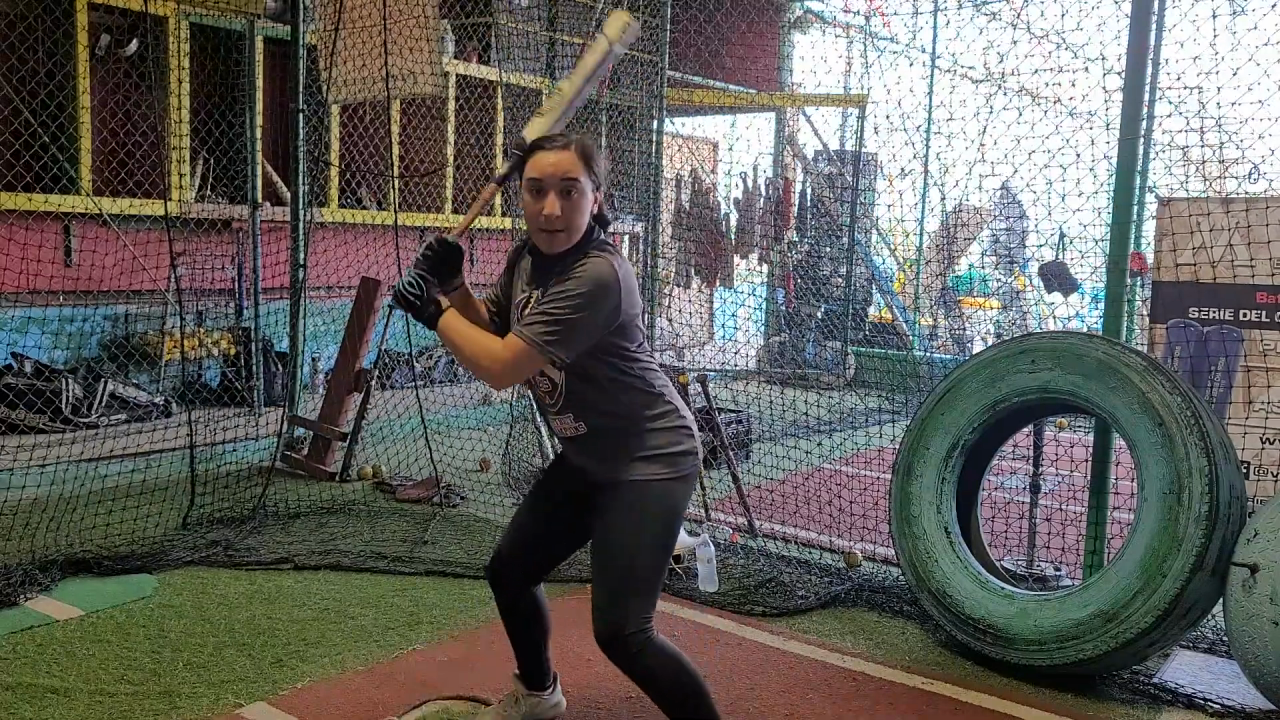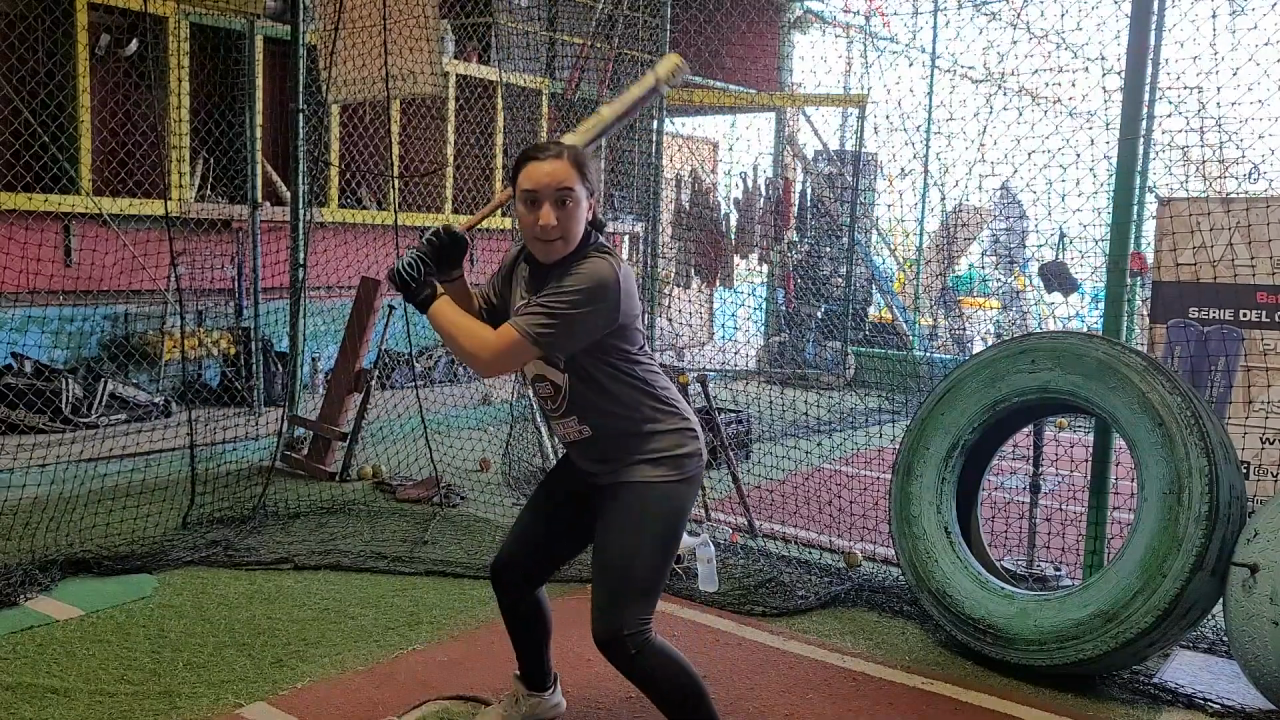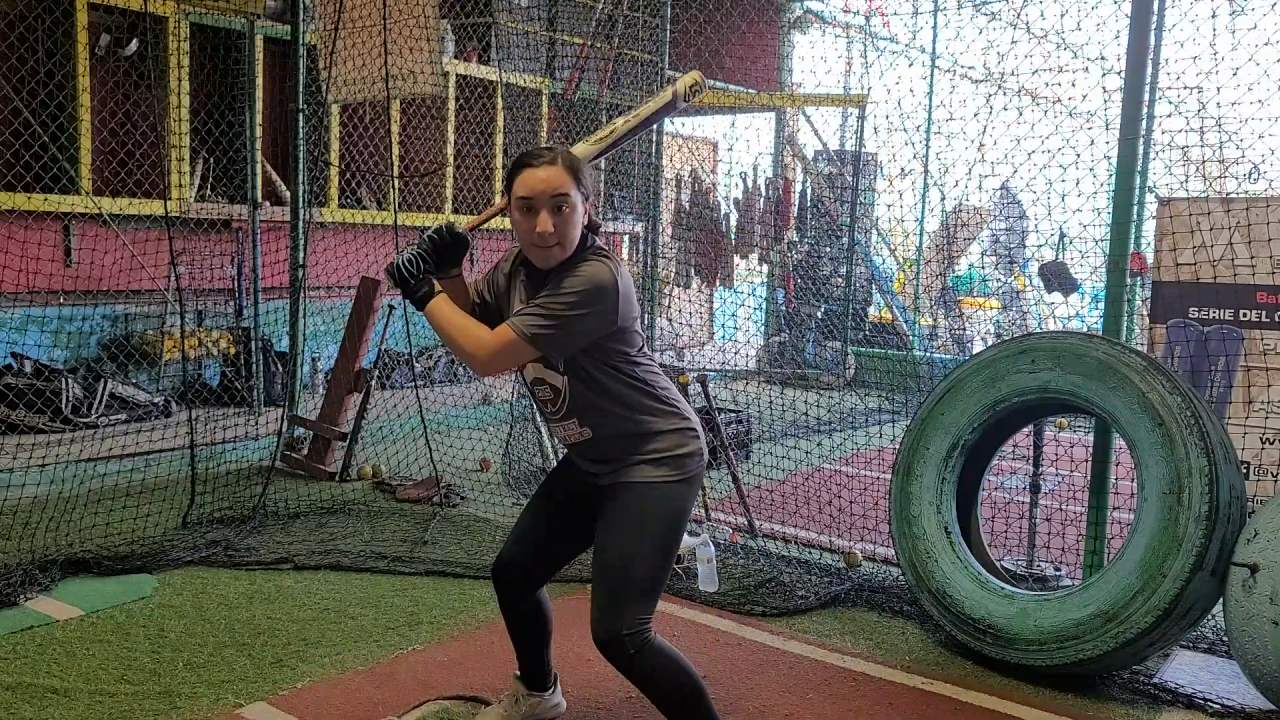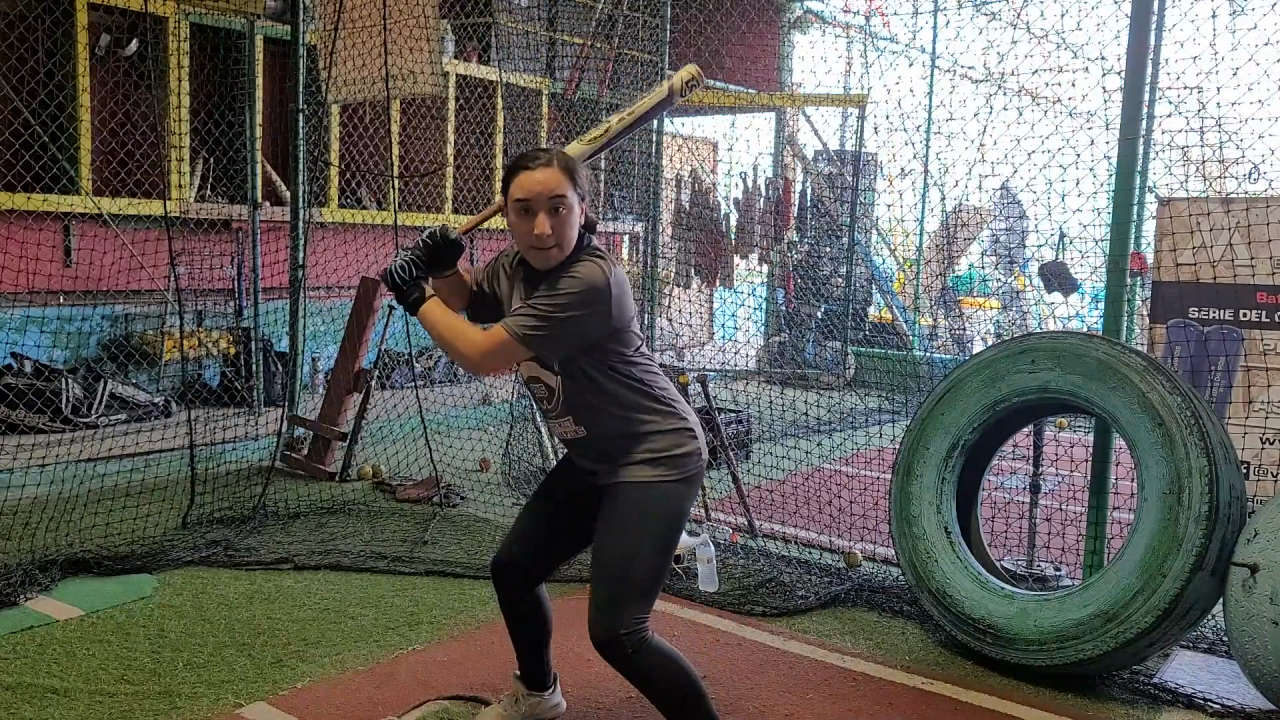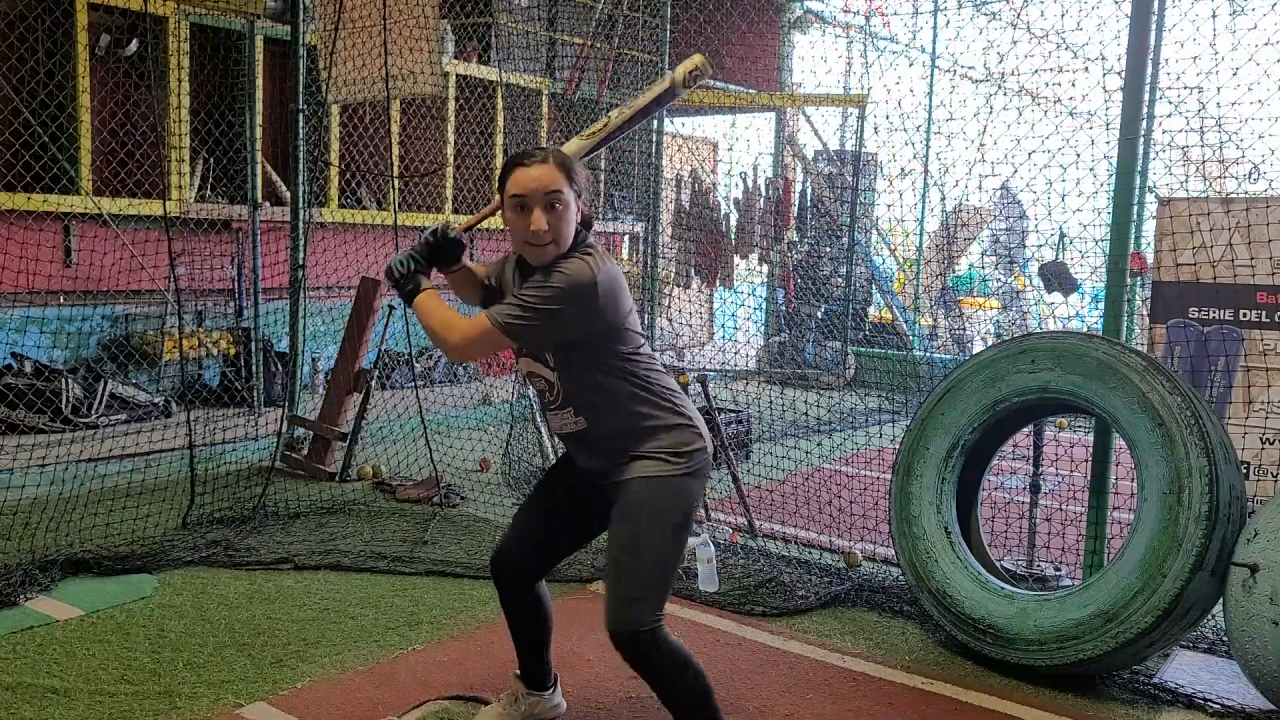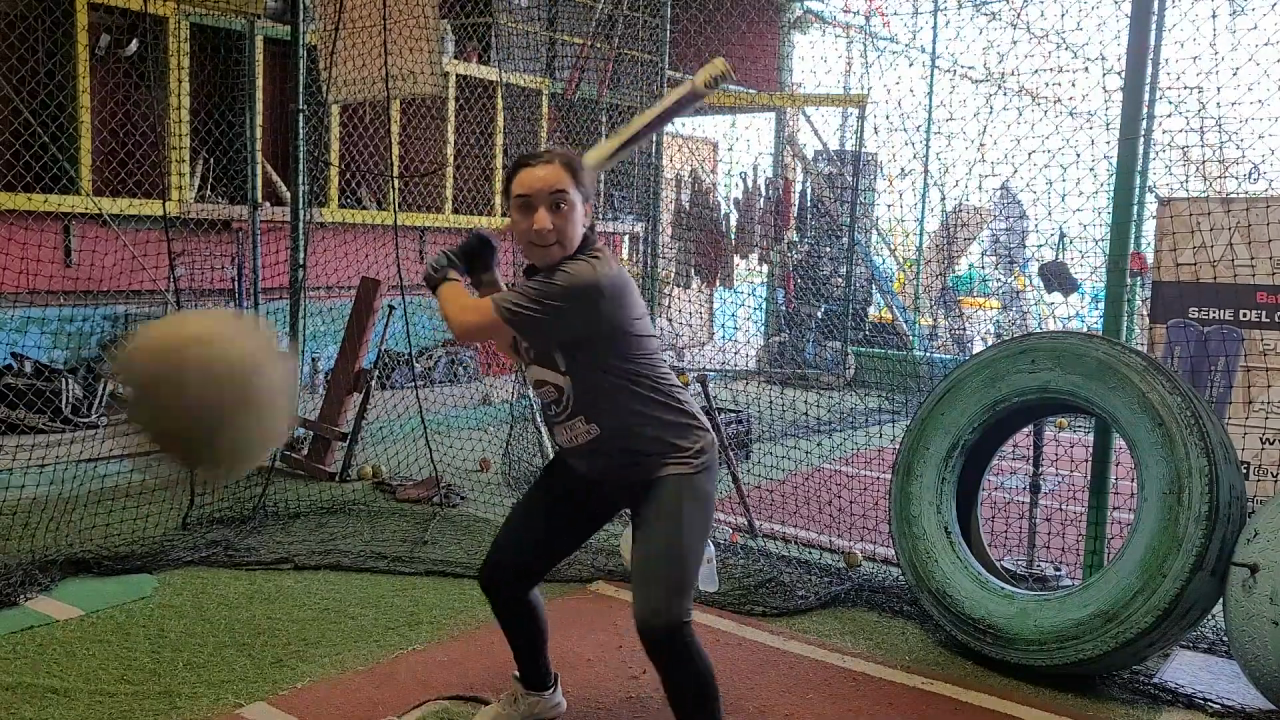
dt=0.1s
person 1, frame 1
left shoulder: (600, 276)
right shoulder: (527, 256)
left elbow: (502, 367)
right elbow: (492, 329)
left wrist: (432, 309)
right wrist: (450, 283)
left hip: (648, 461)
right hip: (586, 459)
left knee: (621, 632)
right knee: (509, 571)
person 1, frame 2
left shoulder: (598, 277)
right shoulder: (522, 262)
left elbow: (489, 355)
right elbow: (482, 319)
left wrist: (424, 294)
right wrist: (449, 271)
left hip: (654, 462)
right hip: (590, 460)
left knee: (620, 634)
right knee: (511, 573)
person 1, frame 3
left shoulder: (596, 280)
right shoulder: (519, 265)
left elbow: (486, 355)
right elbow: (475, 313)
left wrist: (422, 290)
right wrist: (447, 269)
left hip: (654, 462)
right hip: (592, 461)
left knee: (619, 634)
right knee: (512, 573)
person 1, frame 4
left shoulder: (590, 282)
right shoulder: (519, 263)
left elbow: (478, 356)
right elbow: (471, 302)
left wrist: (414, 293)
right wrist: (439, 269)
left hip: (656, 460)
right hip: (593, 459)
left knee: (615, 633)
right knee: (512, 571)
person 1, frame 5
left shoulder: (583, 278)
right shoulder: (524, 262)
left elbow: (463, 341)
right elbow: (484, 295)
left wrist: (413, 285)
right wrist: (448, 262)
left hip: (660, 456)
right hip: (593, 456)
left knee: (632, 627)
right knee: (511, 568)
person 1, frame 6
left shoulder: (593, 279)
right shoulder: (539, 276)
left elbow: (473, 323)
right elbow: (505, 321)
left wrist: (442, 279)
right wrist: (483, 275)
left hip: (671, 462)
right hip: (587, 463)
left knee: (662, 624)
right knee: (501, 575)
